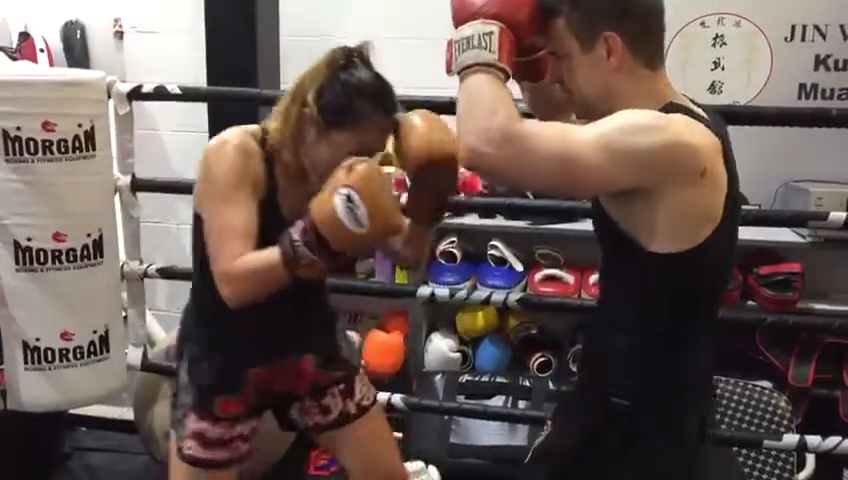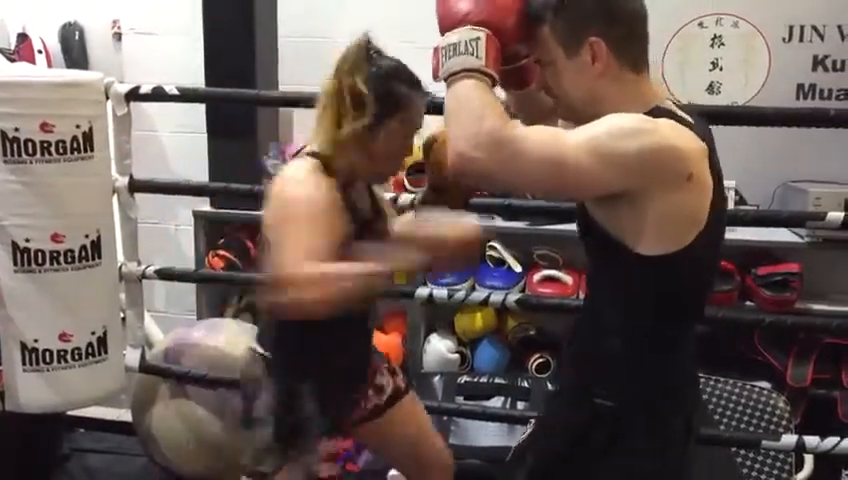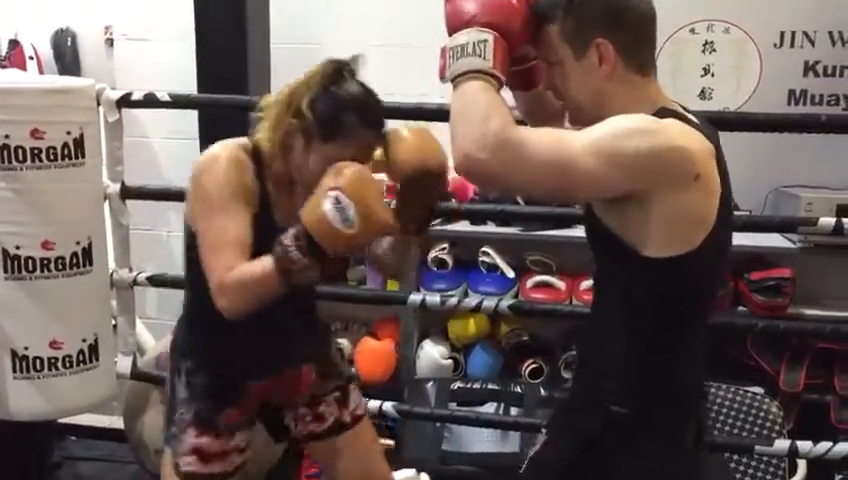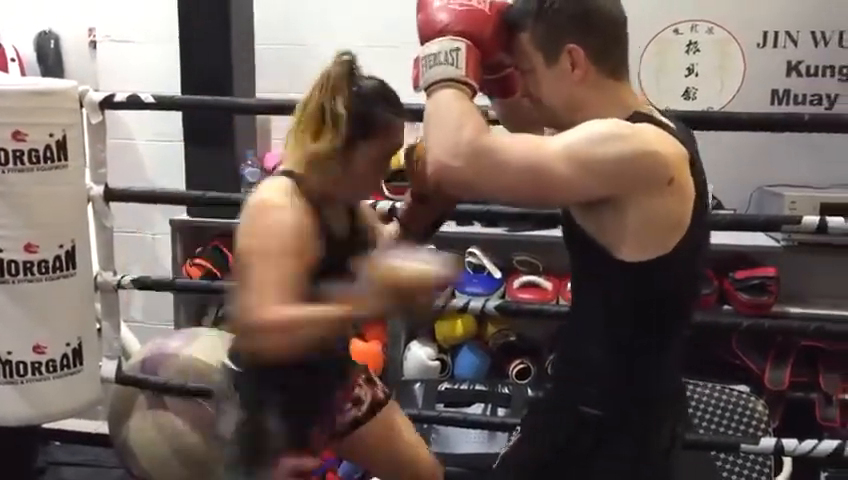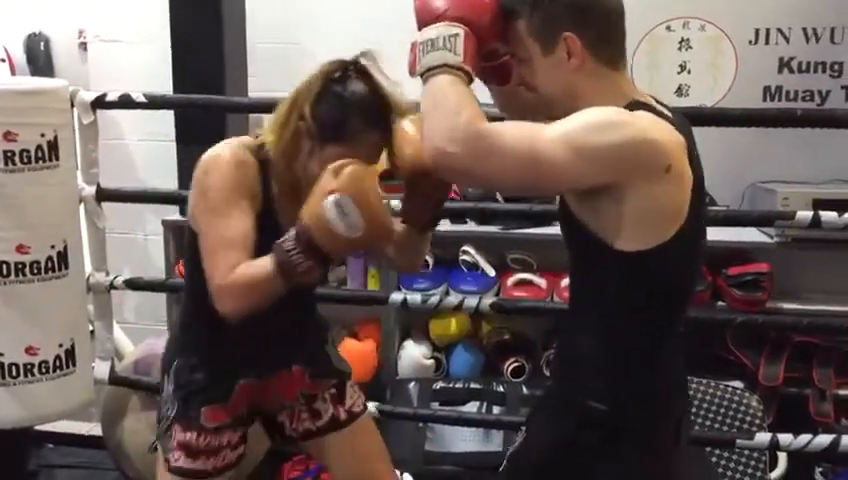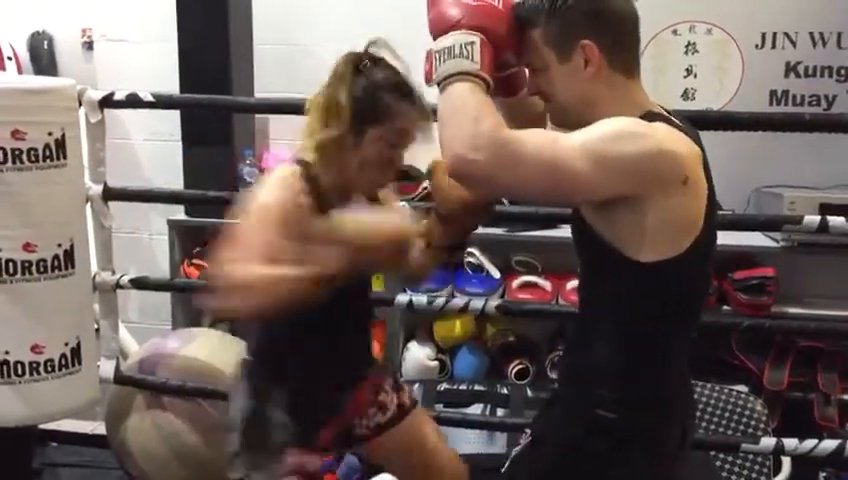
dt=0.4s
person 1, frame 1
left shoulder: (666, 143)
right shoulder: (680, 127)
left elbow: (487, 147)
right elbow: (557, 125)
left wrist: (481, 45)
right wrist: (525, 51)
left hip: (637, 417)
right hip: (651, 395)
person 1, frame 2
left shoulder: (652, 147)
right shoulder: (667, 130)
left elbow: (477, 151)
right elbow: (547, 145)
left wrist: (468, 41)
right wrist: (513, 57)
left hip: (626, 416)
right hip: (634, 397)
person 1, frame 3
left shoulder: (660, 147)
right shoulder: (671, 133)
left elbow: (482, 155)
right elbow: (551, 147)
left wrist: (476, 48)
right wrist: (518, 61)
left hip: (633, 425)
right hip: (644, 403)
person 1, frame 4
left shoulder: (633, 152)
right shoulder: (652, 135)
left elbow: (454, 162)
right elbow: (541, 147)
left wrist: (448, 54)
right wrist: (494, 71)
left hip: (608, 427)
right hip: (634, 405)
person 1, frame 5
left shoulder: (632, 139)
right shoulder: (644, 126)
left elbow: (450, 150)
right elbow: (532, 136)
left wrist: (445, 43)
right wrist: (492, 57)
left hip: (610, 421)
right hip: (629, 398)
person 1, frame 6
left shoulder: (648, 152)
right shoulder: (648, 137)
left elbow: (474, 157)
right elbow: (529, 145)
left wrist: (461, 48)
right wrist: (501, 65)
left hip: (615, 430)
right hip: (628, 405)
person 2, frame 1
left shoulder: (351, 168)
right shoulder: (235, 153)
left elbow: (408, 251)
right elbow: (233, 282)
left wrist: (430, 196)
right wrist: (319, 239)
left hip: (310, 347)
right hip: (221, 358)
person 2, frame 2
left shoulder: (357, 175)
right shoulder: (304, 185)
left elbow: (389, 235)
right elbow: (291, 290)
right wrist: (404, 257)
left hip: (350, 353)
right hip: (302, 374)
person 2, frame 3
left shoulder: (335, 179)
right shoulder: (226, 166)
left elbow: (390, 259)
right elbow: (229, 294)
left wrist: (415, 208)
right wrist: (311, 245)
left hip: (302, 358)
right hip: (215, 369)
person 2, frame 4
left shoulder: (338, 194)
right shoulder: (280, 207)
right elbow: (262, 334)
right wrist: (358, 304)
left hip: (330, 376)
right hip: (272, 395)
person 2, frame 5
left shoulder: (339, 185)
right shoulder: (228, 165)
left elbow: (406, 257)
right elbow: (232, 298)
right wrist: (310, 243)
left hip: (301, 360)
right hip: (210, 371)
person 2, frame 6
left shoulder: (366, 188)
right shoulder: (288, 190)
left elbow: (413, 265)
right elbow: (231, 291)
left wrist: (453, 223)
right wrist: (337, 256)
left hip: (354, 369)
right hip: (283, 391)
